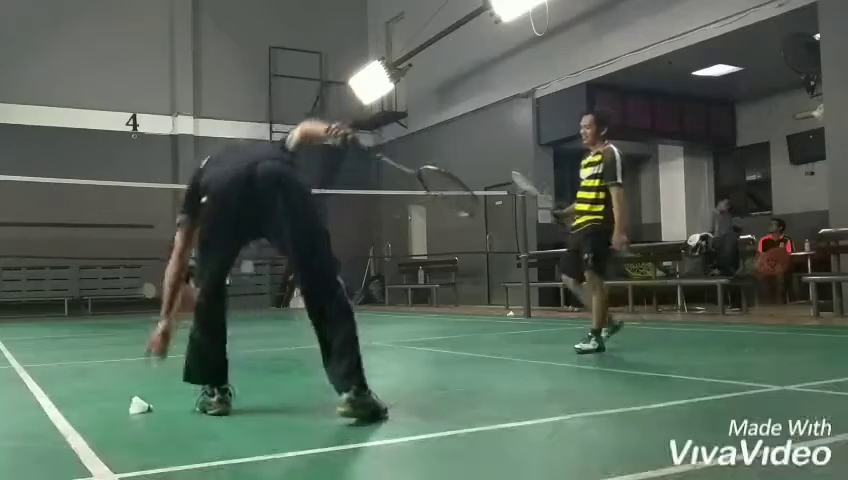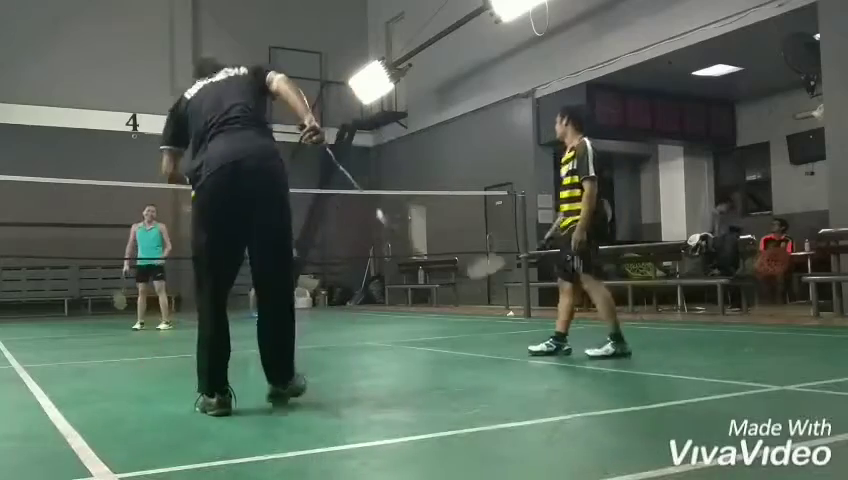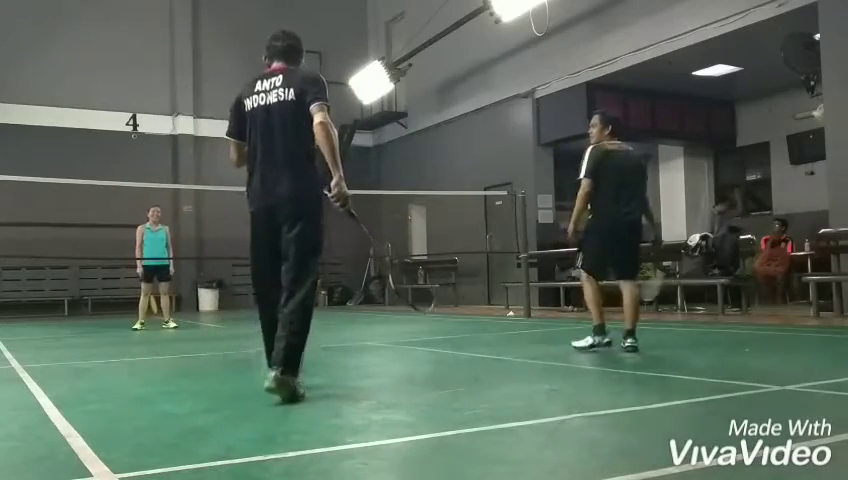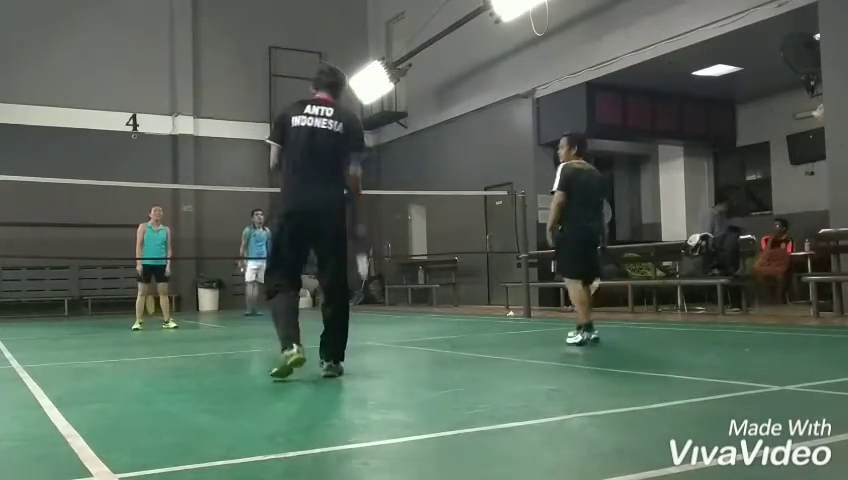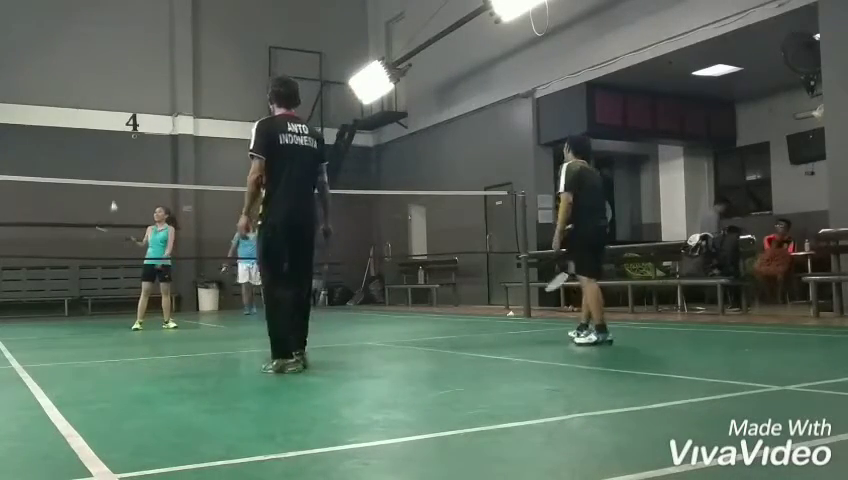
dt=1s
person 1, frame 1
left shoulder: (206, 170)
right shoulder: (275, 150)
left elbow: (179, 255)
right elbow: (303, 130)
left wrist: (166, 318)
right wrist: (331, 132)
left hip: (222, 191)
right hip: (277, 177)
left knee: (210, 292)
right knee: (322, 284)
left ankle: (214, 389)
right ankle: (353, 390)
person 1, frame 2
left shoulder: (185, 100)
right shoulder: (250, 73)
left elbow: (168, 171)
right elbow: (281, 83)
left wrist: (196, 179)
right wrist: (309, 120)
left hip: (213, 174)
right hip: (262, 165)
left knee: (213, 290)
right knee: (274, 282)
left ankle: (214, 391)
right ankle: (281, 380)
person 1, frame 3
left shoulder: (246, 93)
right shoulder: (308, 80)
left elbow: (237, 157)
right elbow: (321, 124)
right wrist: (338, 176)
left hip: (261, 200)
right hip: (300, 196)
left knee: (268, 288)
right knee: (298, 284)
left ankle: (281, 368)
right ankle: (281, 368)
person 1, frame 4
left shoulder: (289, 113)
right shoulder: (349, 120)
left elbow: (275, 163)
right elbow: (353, 173)
left hip: (293, 208)
right hip: (331, 210)
left knee: (281, 282)
right knee: (334, 286)
left ankle: (290, 346)
right ankle: (331, 358)
person 1, frame 5
left shoulder: (266, 127)
right shoulder: (314, 135)
left elbow: (256, 175)
right elbow: (323, 182)
left wrist: (246, 213)
right wrist: (326, 220)
left hip: (276, 218)
right hip: (306, 220)
left knee: (275, 286)
right knee: (300, 285)
left ankle: (285, 354)
right ankle: (297, 350)
person 2, frame 1
left shoulder: (610, 155)
right shoulder: (587, 159)
left elbow: (617, 195)
left wrist: (619, 231)
right wrist: (565, 212)
left hip: (597, 228)
right hip: (580, 228)
left knee: (593, 279)
right knee: (570, 278)
left ankle: (596, 335)
right ankle: (608, 322)
person 2, frame 2
left shoulder: (583, 146)
right shoulder: (571, 152)
left elbow: (590, 189)
left wrist: (580, 228)
right wrist: (555, 228)
left hip: (584, 227)
right hip: (572, 229)
left knee: (589, 281)
right knee: (567, 284)
left ankle: (617, 341)
right ankle: (558, 340)
person 2, frame 3
left shoulder: (595, 152)
right shoulder: (635, 157)
left elbow: (586, 189)
right elbow: (642, 196)
left wrist: (574, 222)
right wrist: (654, 228)
left hip: (602, 224)
right hip: (630, 225)
left knee: (589, 276)
right knee: (628, 280)
left ankle: (599, 332)
right ankle: (630, 336)
person 2, frame 4
left shoulder: (565, 168)
right shoulder: (595, 173)
left elbow: (559, 200)
right elbow: (600, 207)
left wrist: (550, 228)
right wrist: (602, 235)
left hip: (572, 232)
right hip: (592, 232)
left knee: (572, 281)
right knee: (586, 281)
left ankle: (585, 329)
right ankle: (584, 329)
person 2, frame 5
left shoulder: (570, 168)
right shoulder: (594, 173)
left elbow: (567, 201)
left wrist: (558, 233)
left hip: (582, 230)
right hip: (599, 230)
left knee: (587, 279)
right knee: (588, 279)
left ankle: (601, 330)
right ankle: (583, 327)
